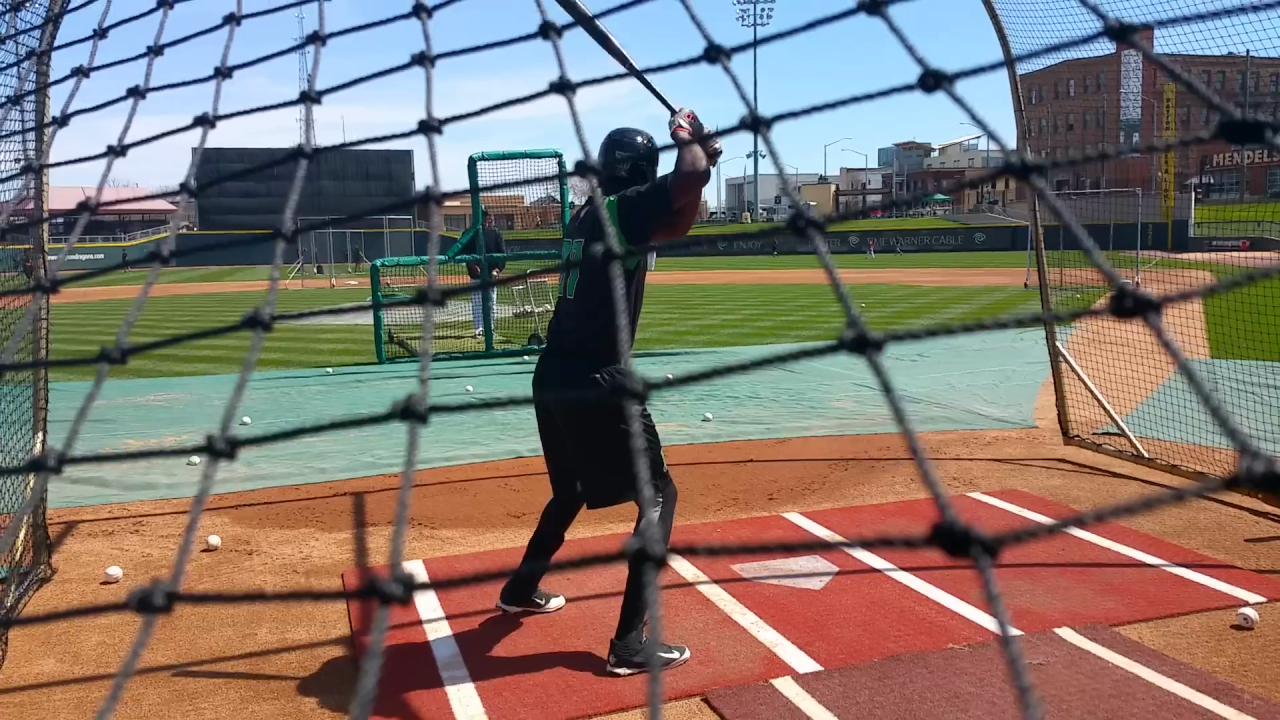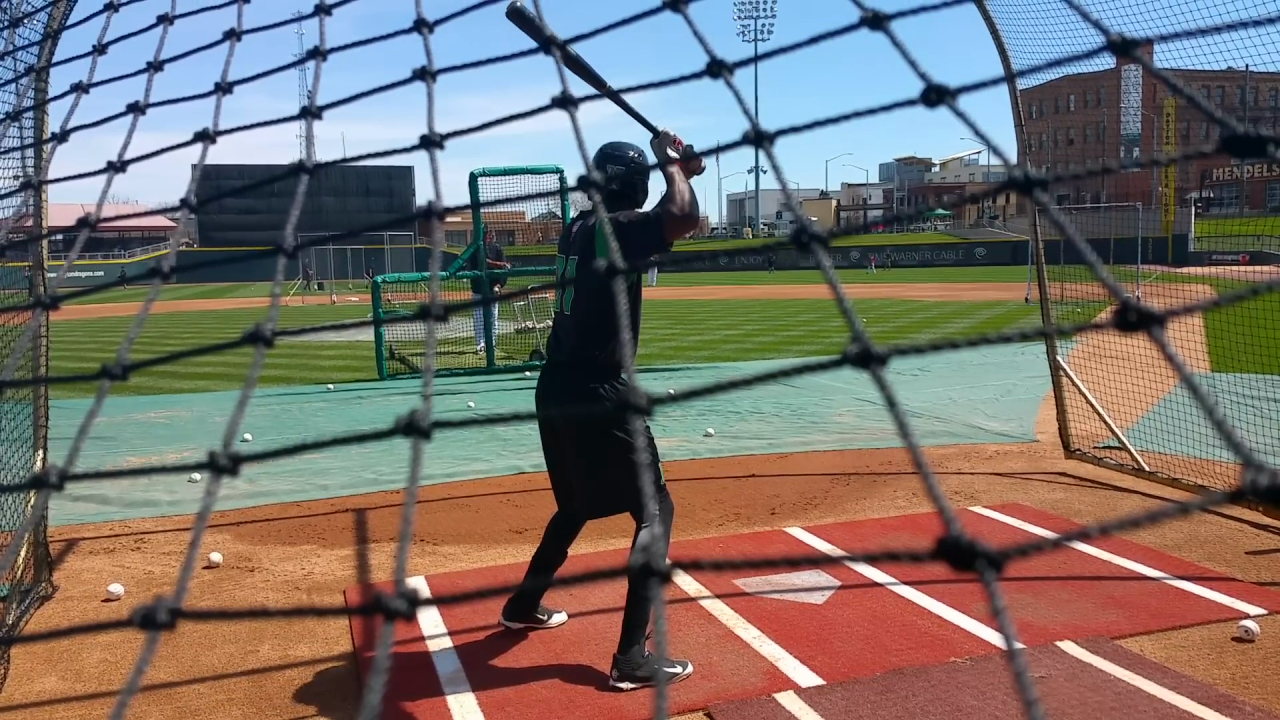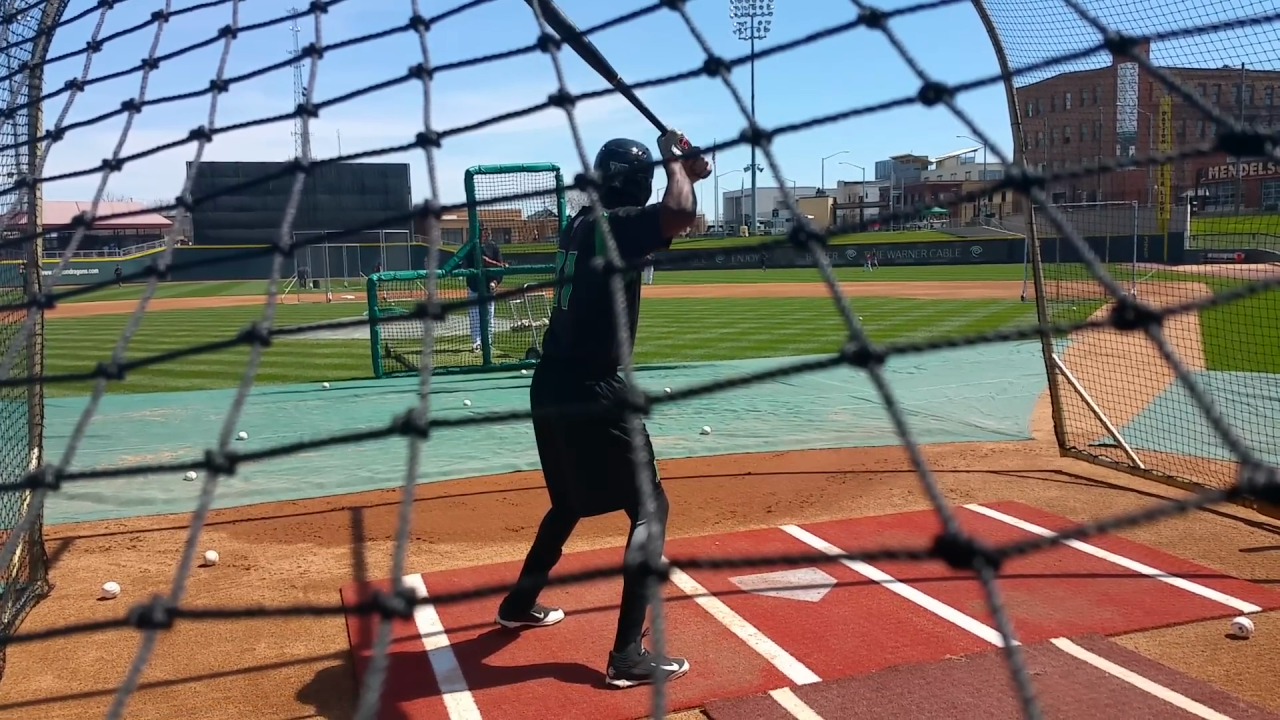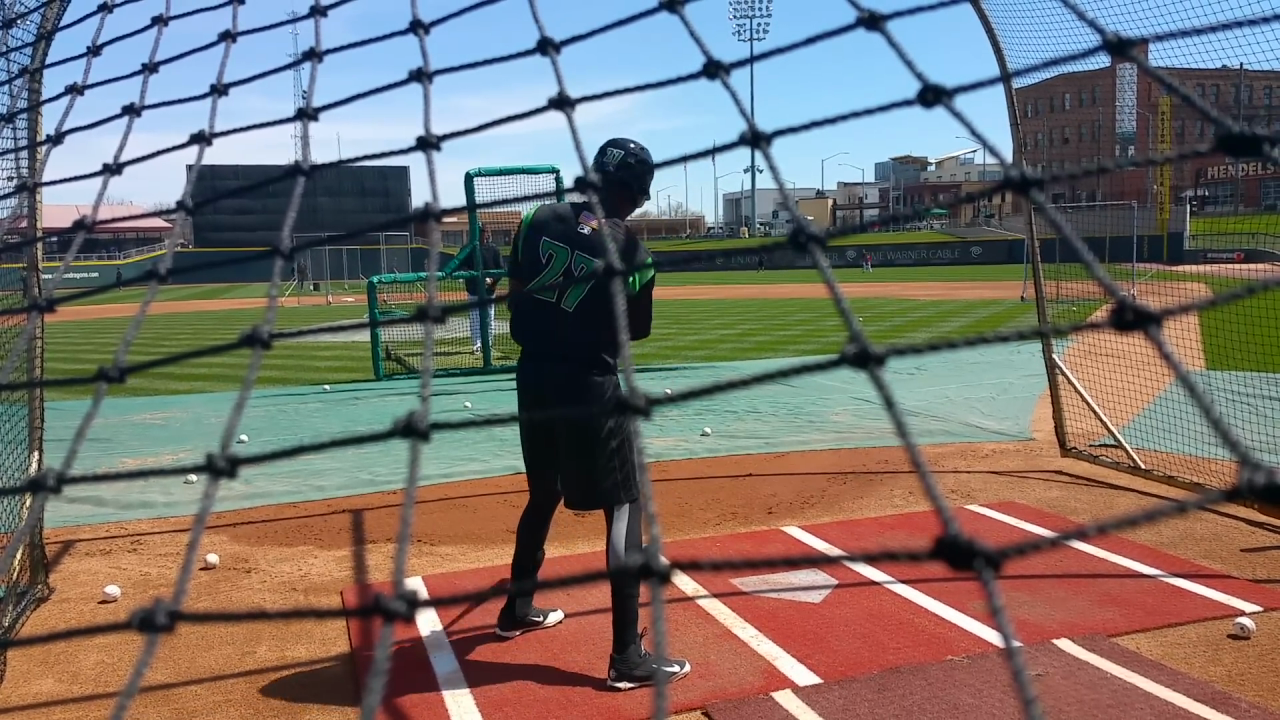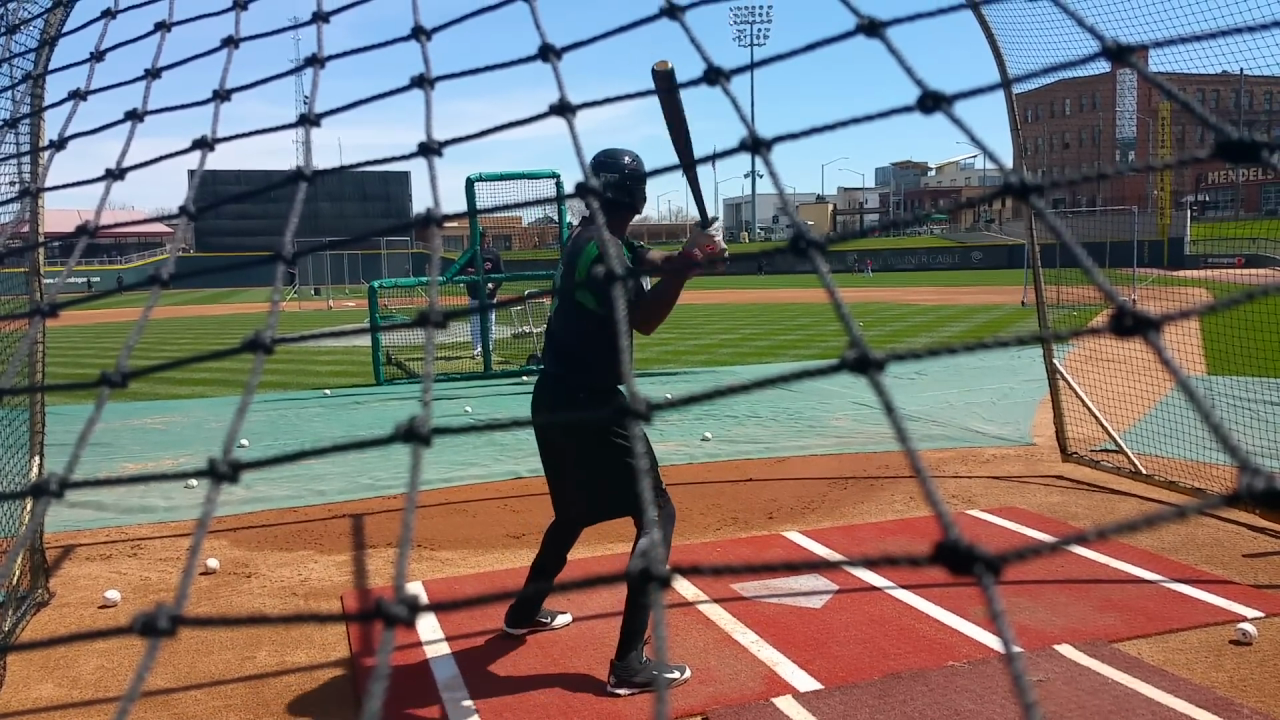
dt=1s
person 1, frame 1
left shoulder: (588, 213)
right shoulder: (621, 209)
left elbow: (679, 222)
right elbow: (692, 176)
left wrist: (696, 152)
right wrist: (686, 136)
left hip: (554, 374)
right hip: (595, 379)
left knee: (573, 488)
right knee: (658, 496)
left ankle: (522, 588)
right ankle: (631, 643)
person 1, frame 2
left shoulder: (579, 229)
right shoulder: (616, 229)
left elbow: (657, 224)
right elbow: (683, 218)
left wrist: (678, 173)
right wrist: (670, 164)
left hip: (557, 389)
right hip: (596, 395)
left knee: (577, 503)
right knee: (655, 511)
left ankle: (524, 604)
right ankle: (632, 657)
person 1, frame 3
left shoulder: (582, 224)
right shoulder: (615, 225)
left elbow: (662, 223)
right elbow: (679, 214)
left wrist: (686, 177)
right wrist: (674, 162)
left hip: (552, 384)
right hip: (592, 391)
left knee: (571, 501)
right knee: (649, 509)
left ankle: (520, 603)
right ankle: (628, 655)
person 1, frame 4
left shoulder: (539, 220)
right shoulder: (634, 254)
left elbow: (516, 298)
right elbow: (626, 334)
left hip: (533, 375)
right hip: (589, 385)
left knee: (544, 494)
right knee: (623, 508)
left ankle: (517, 609)
right ankle: (627, 656)
person 1, frame 5
left shoulder: (591, 237)
right shoulder: (601, 246)
left elbow: (653, 266)
right elbow: (644, 318)
left wrist: (689, 253)
right wrist: (690, 260)
left hip: (554, 397)
right hip: (589, 402)
left knee: (577, 508)
right knee: (656, 515)
left ankle: (527, 608)
right ankle: (629, 663)
